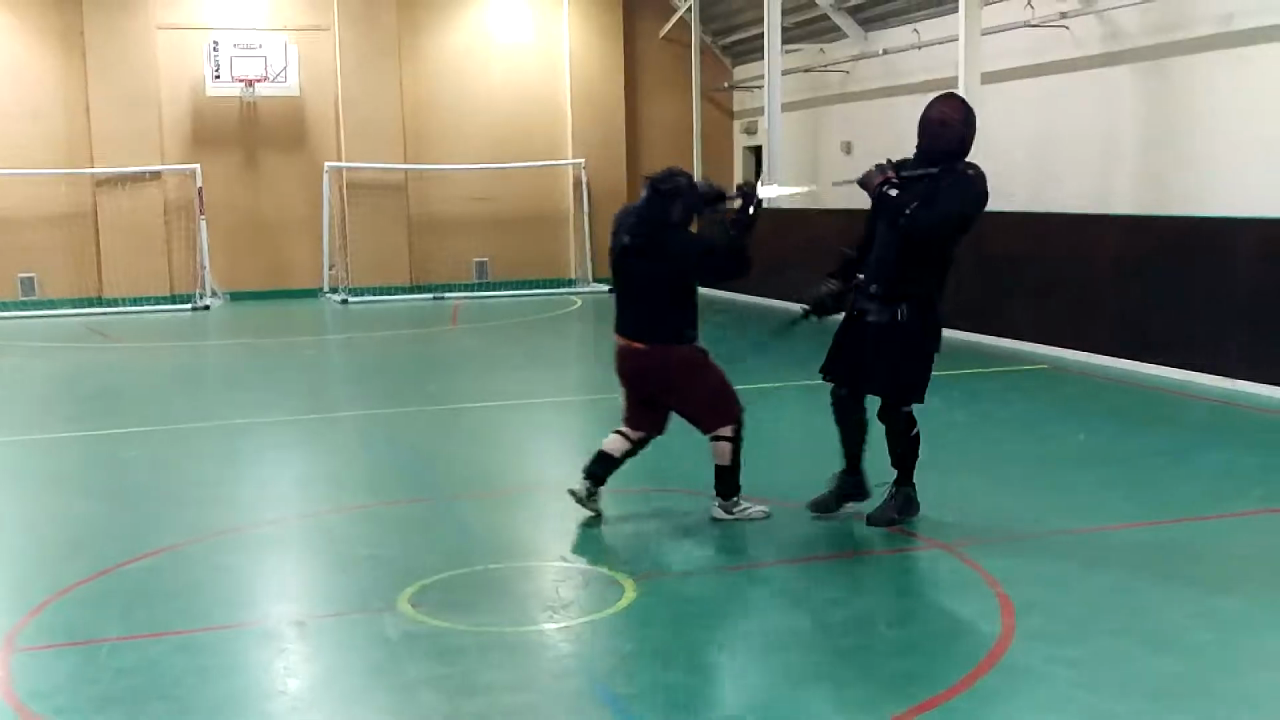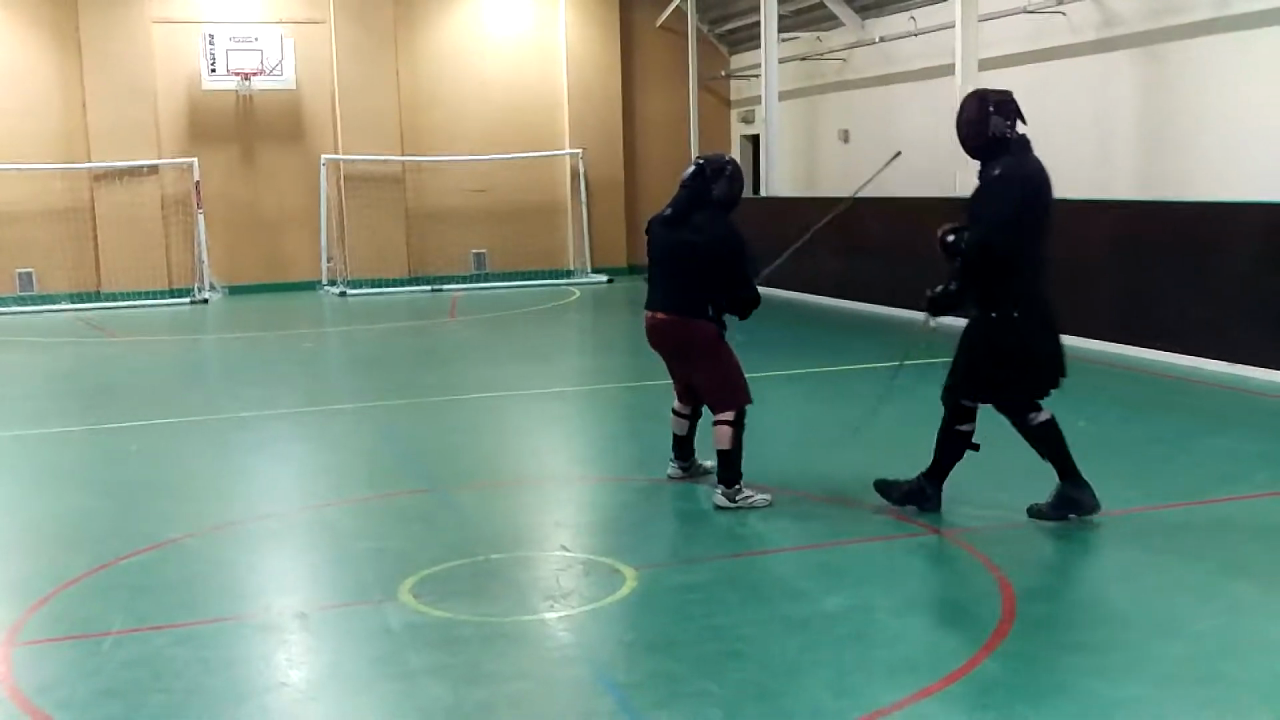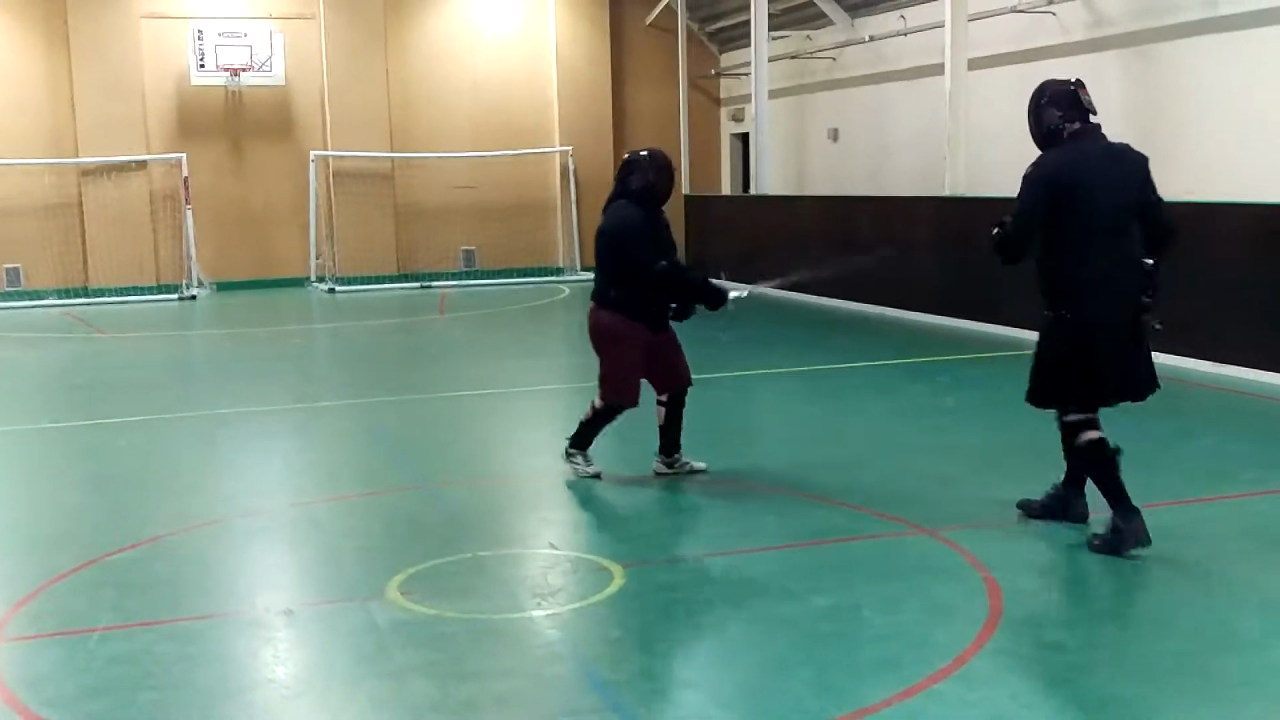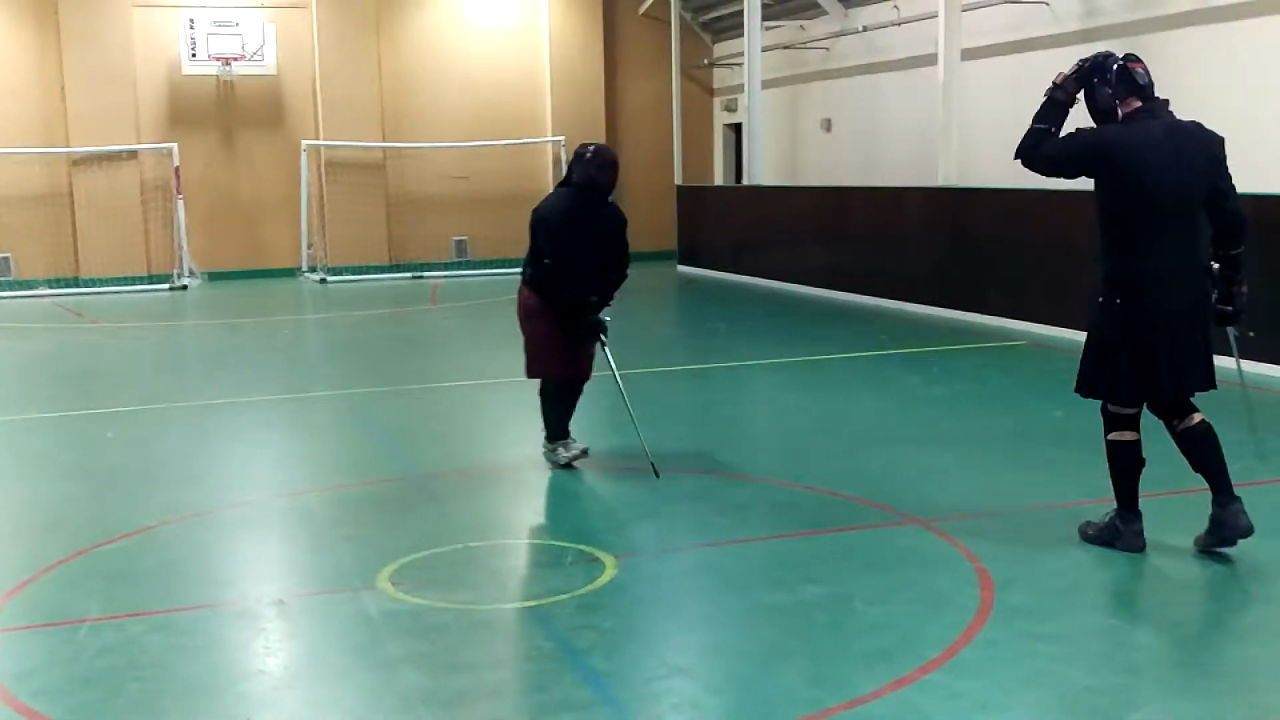
dt=0.5s
person 1, frame 1
left shoulder: (967, 180)
right shoulder: (902, 170)
left elbow: (928, 229)
left wrist: (888, 191)
right wrist: (839, 282)
left hip: (910, 310)
right hip: (870, 302)
left knee: (895, 406)
right knee: (845, 392)
left ankle: (904, 492)
right ankle: (851, 477)
person 1, frame 2
left shoulder: (1005, 174)
right shoulder: (1024, 167)
left elbow: (988, 247)
left wrist: (952, 240)
right wrist: (953, 287)
left hip: (1004, 311)
right hip: (1027, 308)
left knee: (961, 397)
right knee: (1017, 399)
left ankle: (930, 486)
right ankle: (1073, 488)
person 1, frame 3
left shoulder: (1050, 168)
right shoulder: (1129, 161)
left elbow: (1014, 247)
right elbow: (1161, 231)
left wrist: (1001, 232)
right wrist: (1142, 281)
left hip: (1075, 309)
right hip: (1121, 306)
left knee: (1075, 409)
right knee: (1081, 403)
left ankle: (1126, 516)
right ankle: (1070, 493)
person 1, frame 4
left shoulder: (1109, 144)
right shoulder: (1202, 140)
left elbow: (1032, 153)
right elbow: (1232, 224)
left wrist: (1063, 91)
right wrist: (1229, 287)
left hip: (1132, 299)
right hip: (1189, 297)
left knee: (1121, 409)
right knee: (1176, 402)
left ankle: (1127, 521)
right ankle: (1227, 508)
person 2, frame 1
left shoulder: (625, 229)
right shoulder: (686, 248)
left elbow: (647, 205)
right elbow: (733, 263)
left wrist: (701, 199)
right wrist: (745, 214)
left hip: (630, 350)
right hip: (670, 353)
left knee: (639, 425)
right knee: (726, 416)
left ankle: (590, 484)
right ankle: (727, 501)
person 2, frame 2
left shoulder: (665, 220)
right shoulder: (721, 232)
right elbow: (739, 291)
right wrist: (749, 304)
left hip: (660, 320)
right hip: (691, 325)
left knee: (691, 392)
right knee: (729, 401)
left ankle: (682, 460)
right ankle: (730, 488)
person 2, frame 3
left shoulder: (647, 216)
right shoulder: (625, 219)
left elbow: (662, 267)
right elbow: (657, 271)
left wrist: (681, 299)
right wrist: (704, 290)
left hip: (647, 316)
right hip: (616, 318)
left knee: (674, 384)
right knee: (617, 396)
left ankle: (670, 456)
right ankle: (576, 448)
person 2, frame 4
left shoulder: (611, 214)
right shoulder: (554, 210)
left elbow: (617, 264)
right elbow: (554, 269)
left wrist: (597, 301)
right wrist: (581, 310)
left hip: (580, 305)
right hip: (542, 300)
left knee: (577, 374)
right knee: (552, 374)
left ankle: (560, 436)
right ankle: (554, 442)
